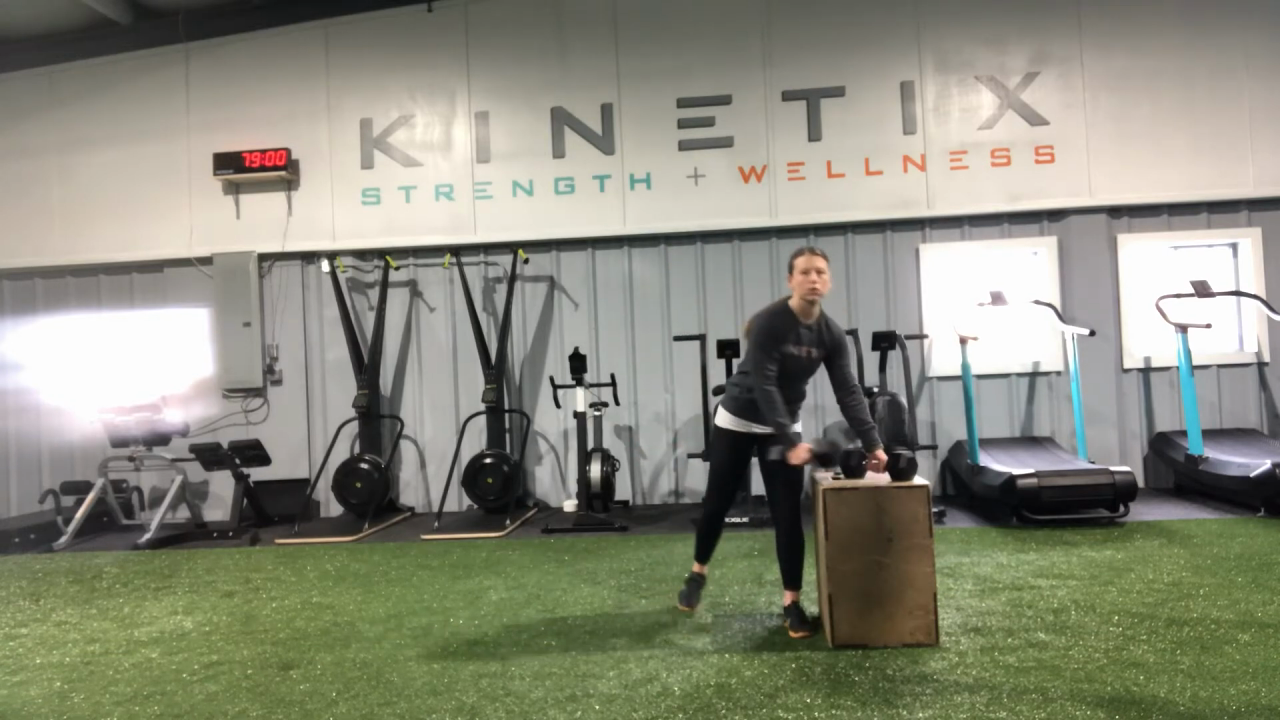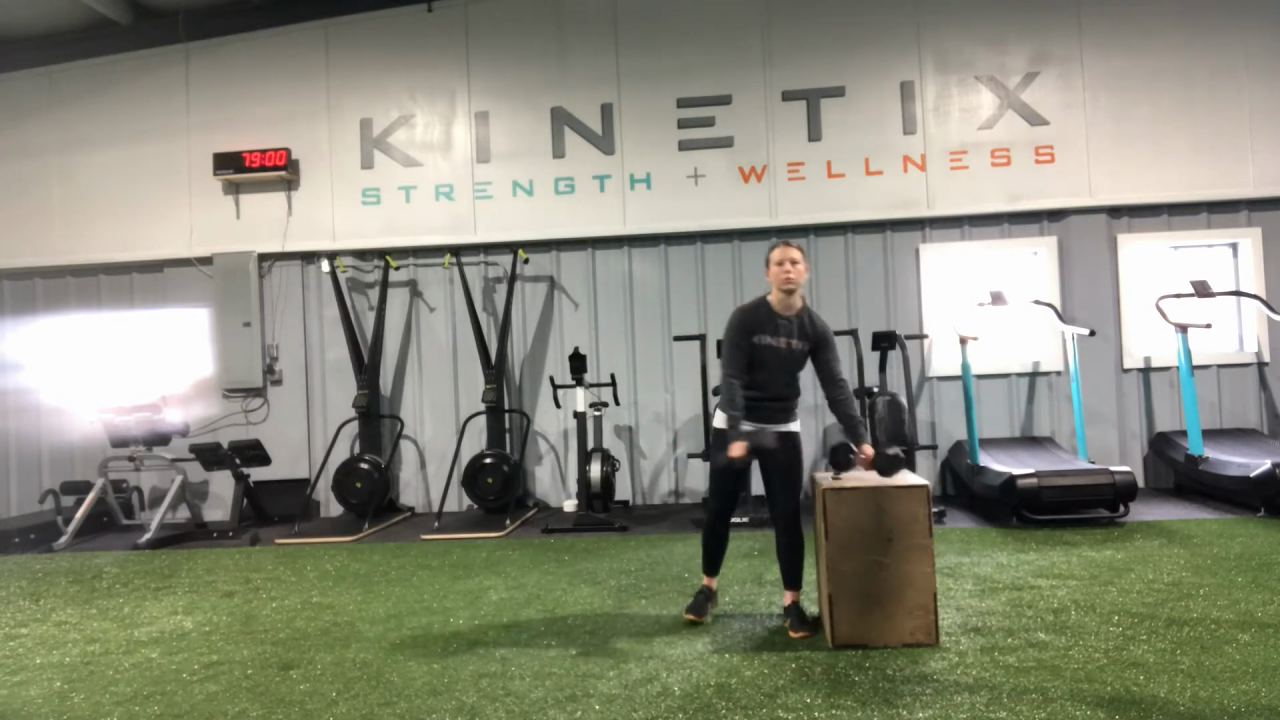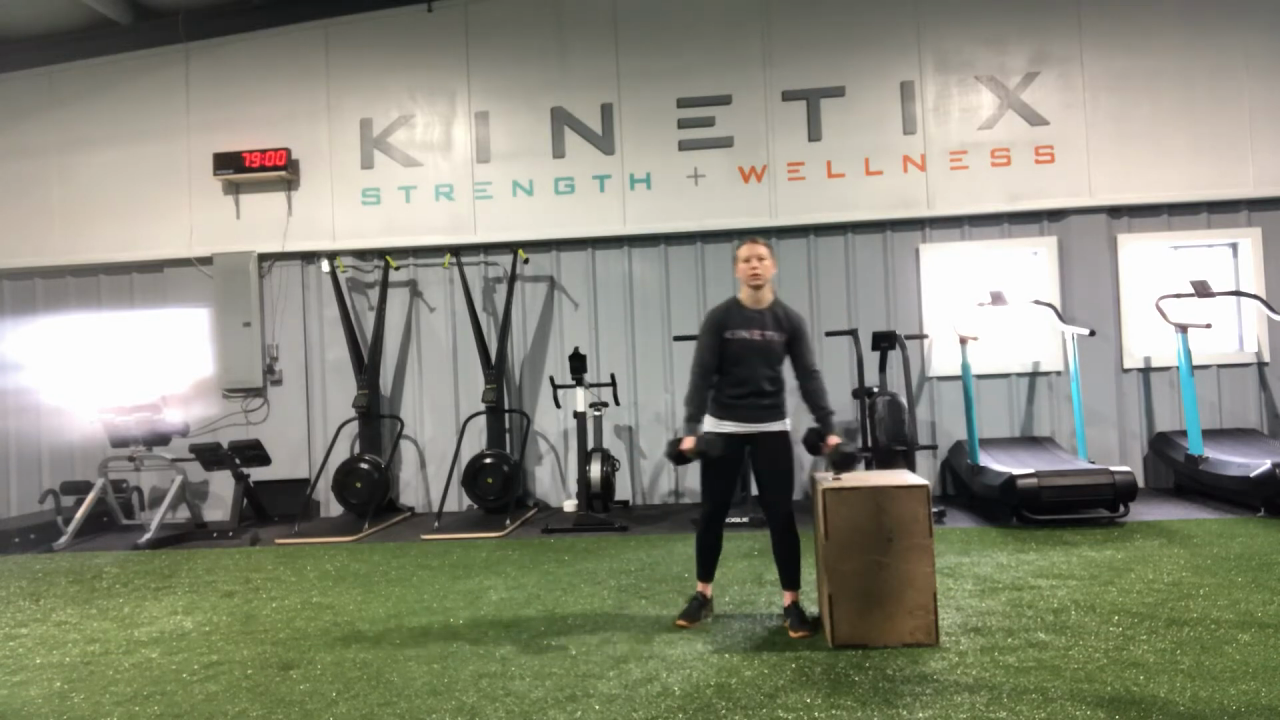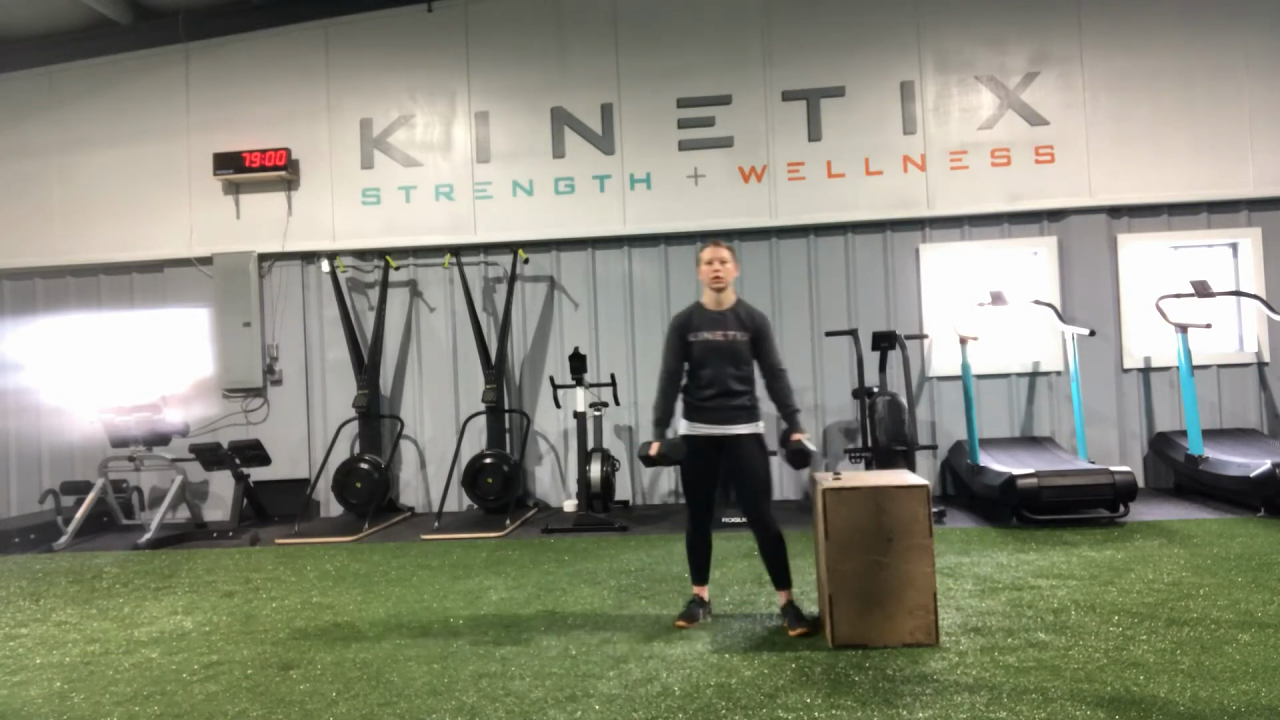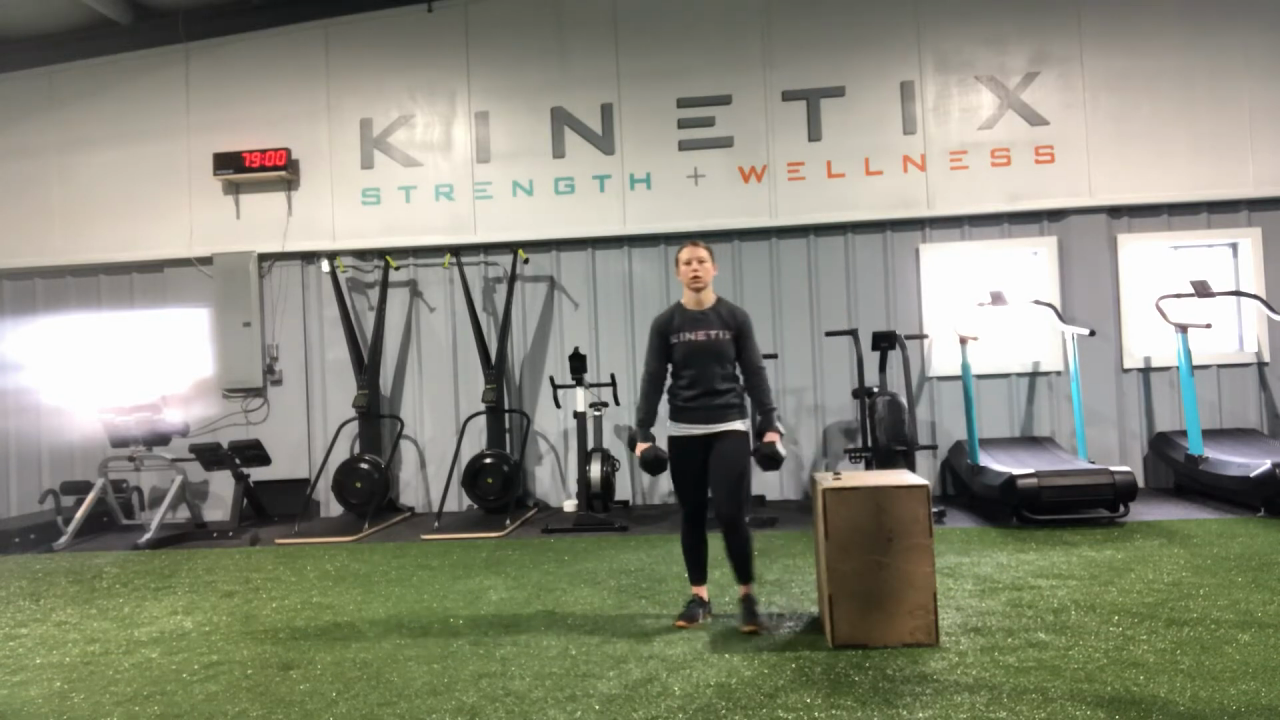
dt=0.2s
person 1, frame 1
left shoulder: (830, 334)
right shoulder: (767, 322)
left elbow: (847, 390)
right elbow: (761, 384)
left wrist: (873, 444)
right wrist: (788, 442)
left hip: (785, 426)
right hip: (738, 421)
left knee: (788, 514)
right knee: (717, 502)
left ankle: (792, 603)
right ankle: (698, 572)
person 1, frame 2
left shoulder: (815, 327)
right shoulder: (745, 318)
left elbow: (834, 384)
right elbow: (731, 378)
left wrist: (859, 438)
right wrist: (734, 435)
left hip: (782, 427)
right hip: (736, 425)
left knee: (787, 514)
right knee: (720, 507)
left ankle: (792, 603)
right ankle: (708, 587)
person 1, frame 3
left shoulder: (789, 320)
right shoulder: (719, 317)
left elbow: (809, 376)
right elbow: (703, 375)
left wrist: (828, 428)
right wrist: (692, 429)
left hip: (772, 427)
right hip: (723, 426)
left knee: (781, 515)
right knee: (713, 512)
left ankle: (792, 604)
right ankle: (702, 593)
person 1, frame 4
left shoulder: (753, 319)
right shoulder: (684, 322)
left elbow: (774, 375)
right elbow: (670, 379)
left wrist: (794, 425)
right wrist: (659, 432)
left hip: (744, 429)
right hip: (696, 430)
left knee: (759, 515)
right knee: (698, 516)
left ankle: (787, 601)
right ankle: (700, 595)
person 1, frame 5
left shoulder: (735, 317)
right shoulder: (665, 323)
left elbow: (755, 374)
right elbow: (653, 379)
left wrist: (769, 424)
right wrist: (644, 433)
left hip: (730, 427)
right hip: (684, 431)
left knee: (731, 514)
right knee: (692, 516)
left ankle: (746, 594)
right ankle: (699, 595)
